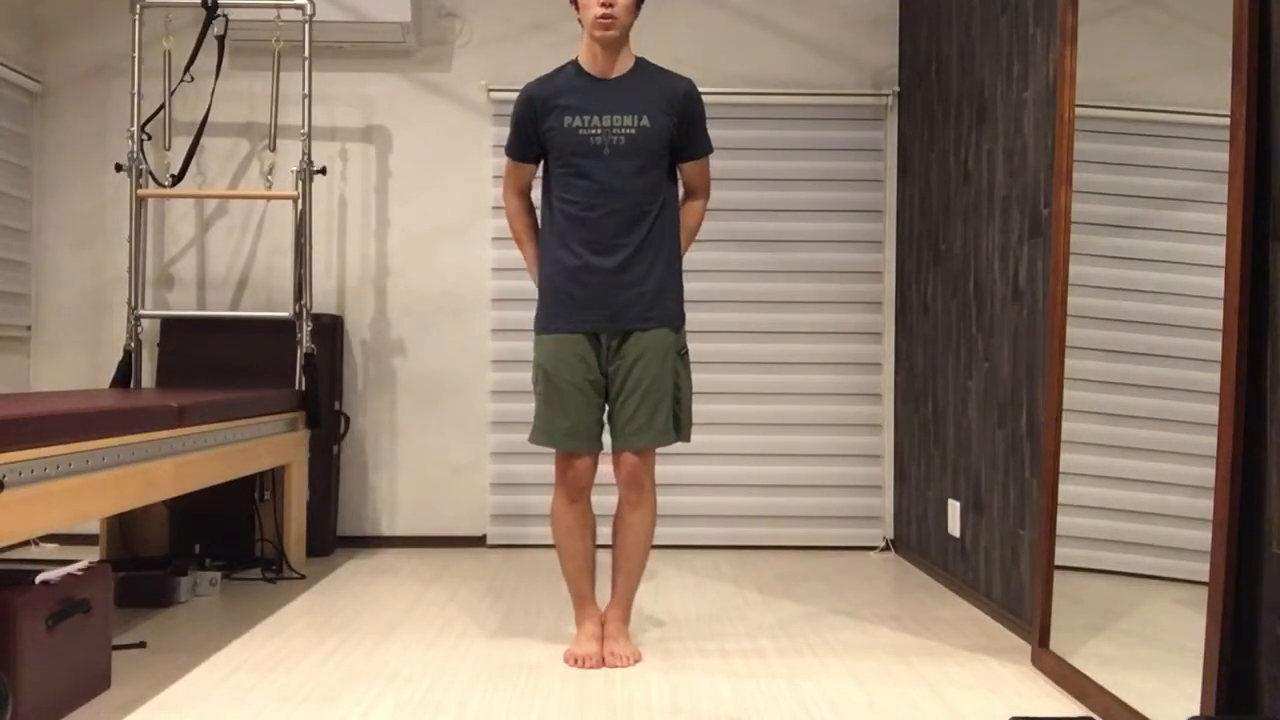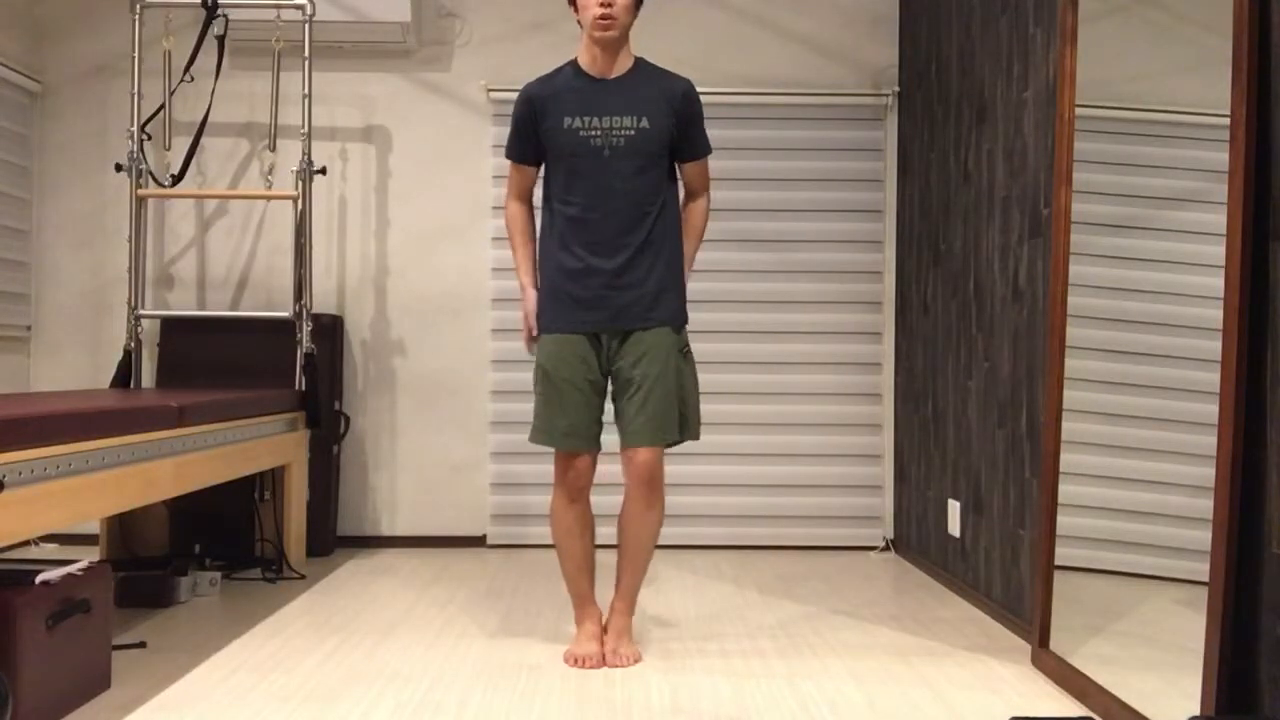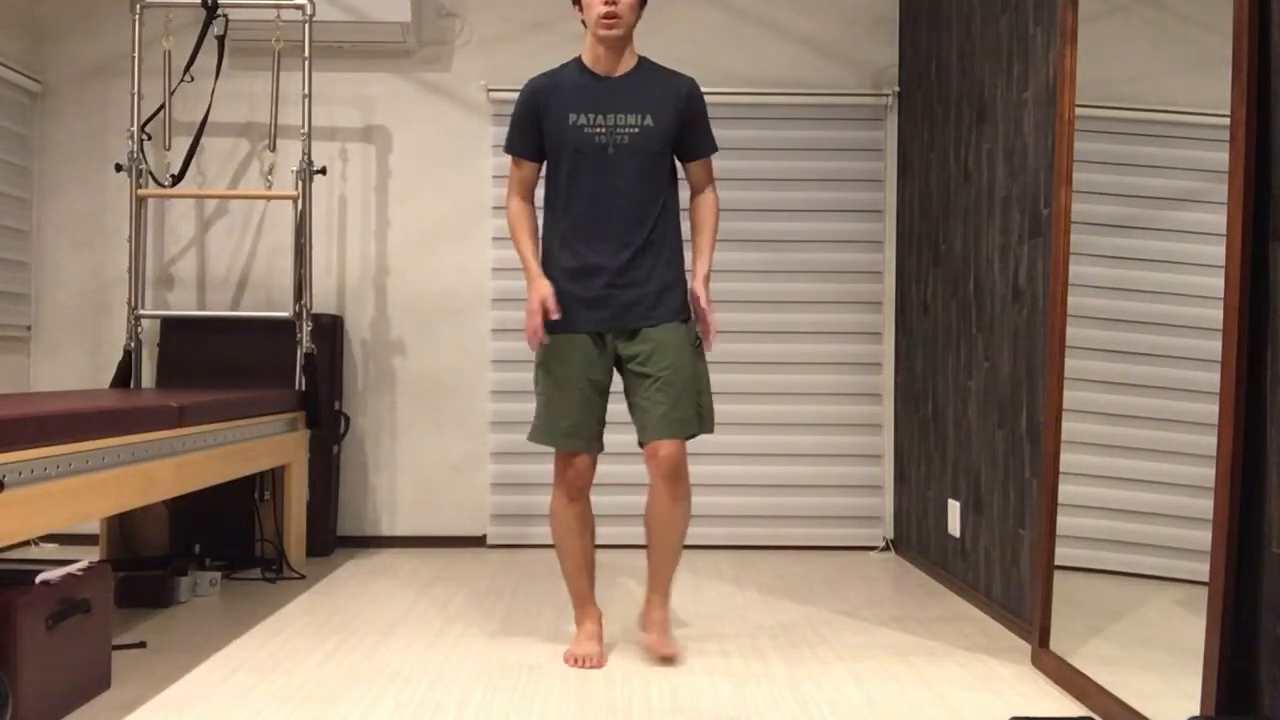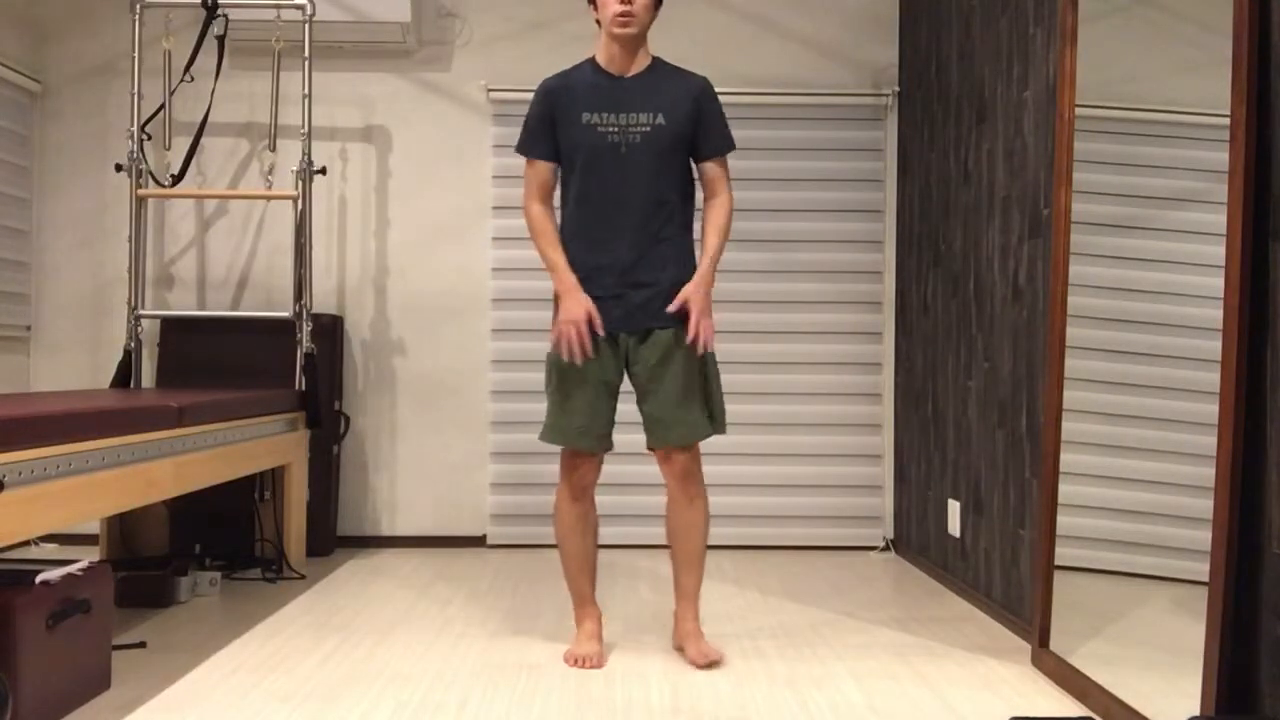
dt=0.2s
person 1, frame 1
left shoulder: (675, 95)
right shoulder: (541, 97)
left elbow: (697, 193)
right elbow: (516, 194)
left wrist: (658, 268)
right wrist: (546, 273)
left hip: (650, 316)
right hip: (566, 316)
left knee: (636, 472)
right knee: (573, 472)
left ankle: (619, 617)
right ankle: (585, 619)
person 1, frame 2
left shoulder: (673, 95)
right shoulder: (541, 98)
left elbow: (696, 194)
right elbow: (518, 198)
left wrist: (678, 276)
right wrist: (528, 283)
left hip: (652, 314)
right hip: (567, 315)
left knee: (645, 469)
right knee: (572, 472)
left ankle: (620, 614)
right ankle: (585, 619)
person 1, frame 3
left shoulder: (676, 93)
right shoulder: (544, 94)
left elbow: (703, 189)
right elbow: (519, 195)
left wrist: (701, 272)
right wrist: (536, 277)
left hip: (659, 311)
right hip: (573, 311)
left knee: (669, 462)
right knee: (572, 471)
left ankle: (657, 607)
right ankle: (586, 618)
person 1, frame 4
left shoulder: (691, 94)
right shoulder: (558, 94)
left elbow: (718, 194)
right elbow: (536, 200)
left wrist: (703, 280)
right wrist: (566, 288)
left hip: (667, 307)
right hip: (586, 308)
left knee: (682, 464)
right knee: (577, 470)
left ankle: (687, 619)
right ankle: (587, 619)
